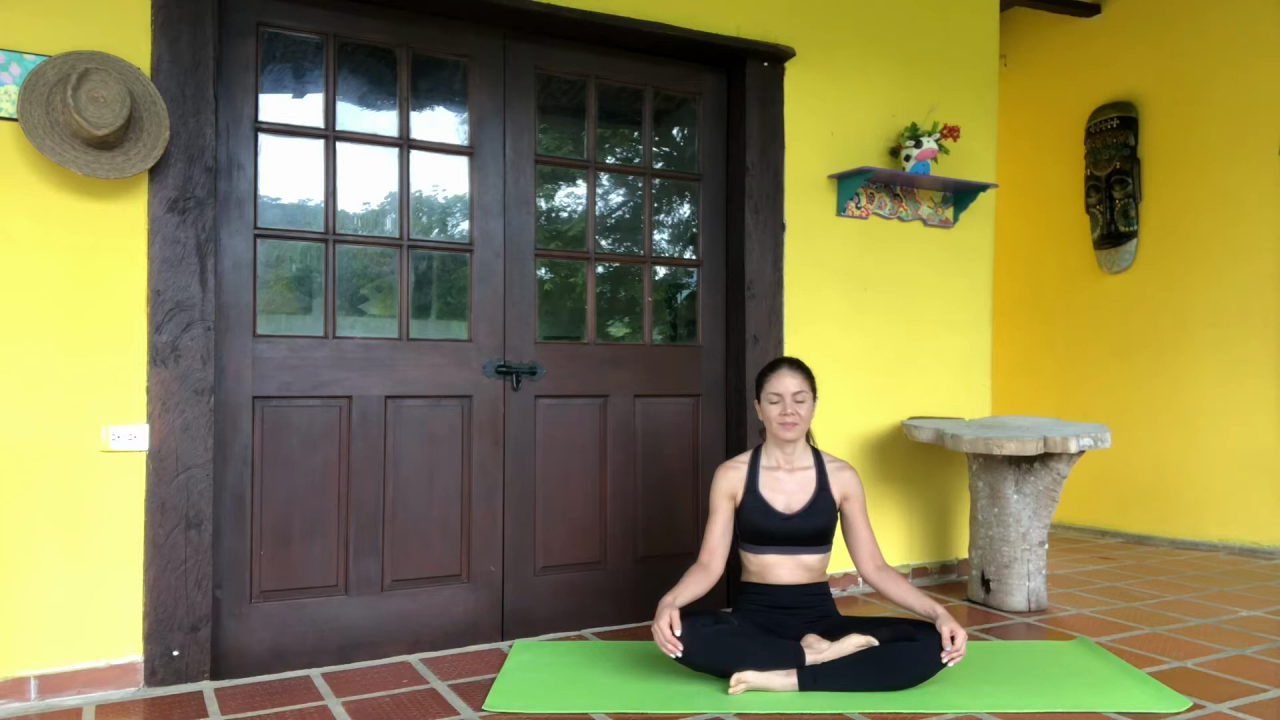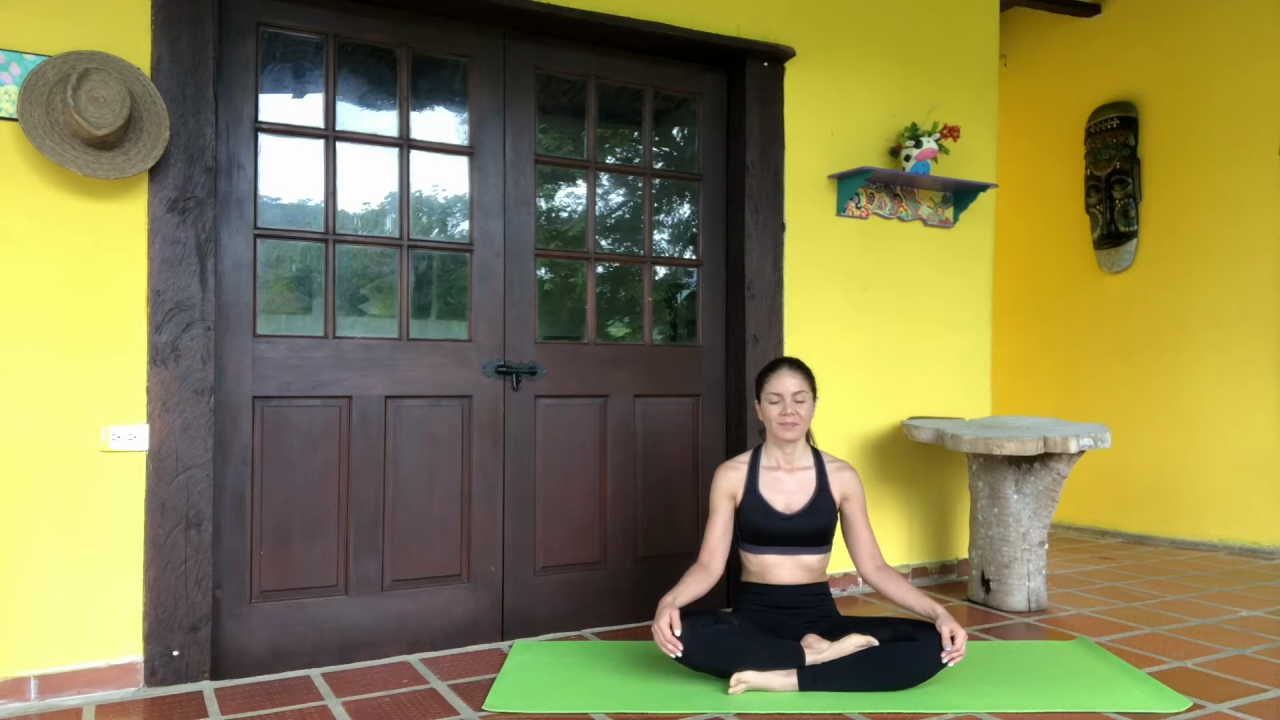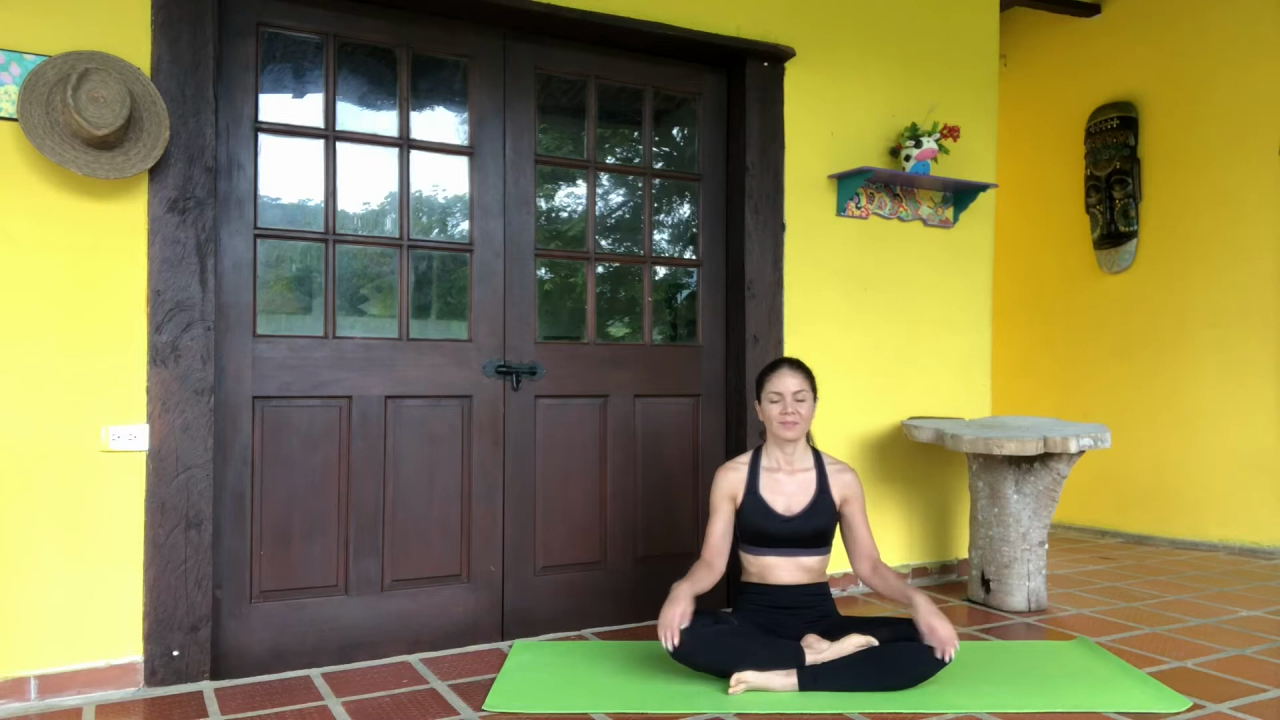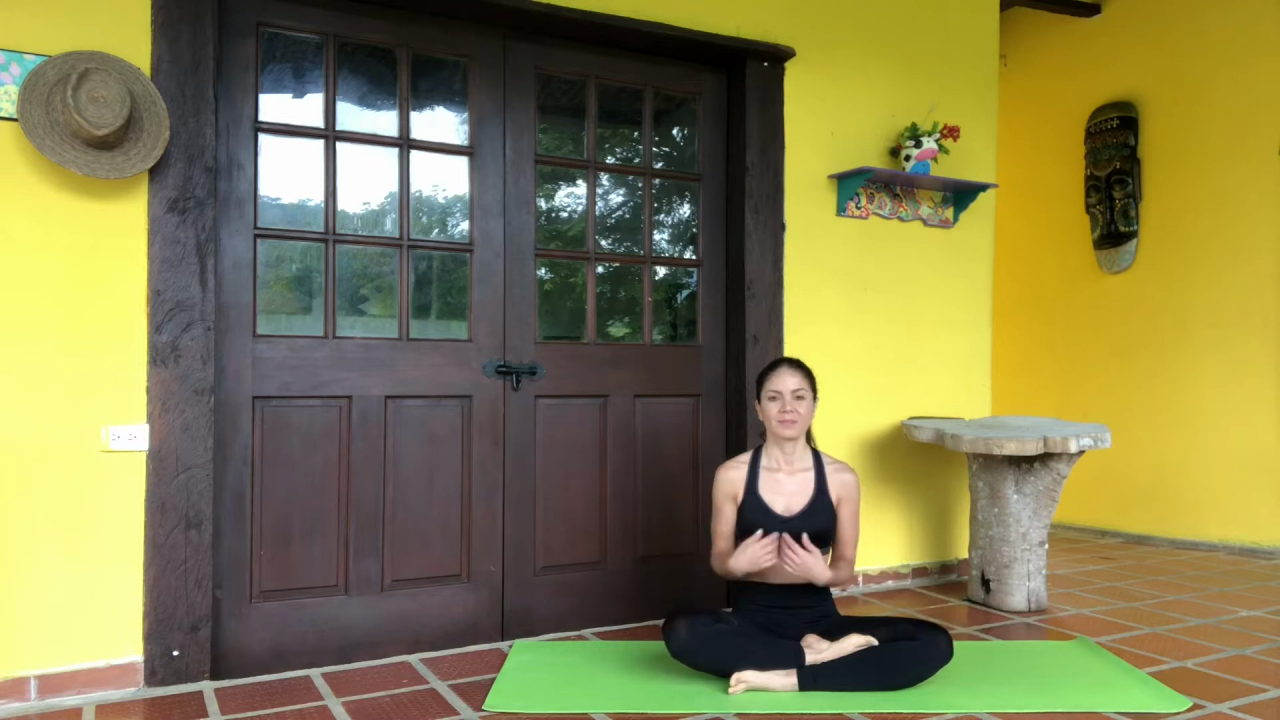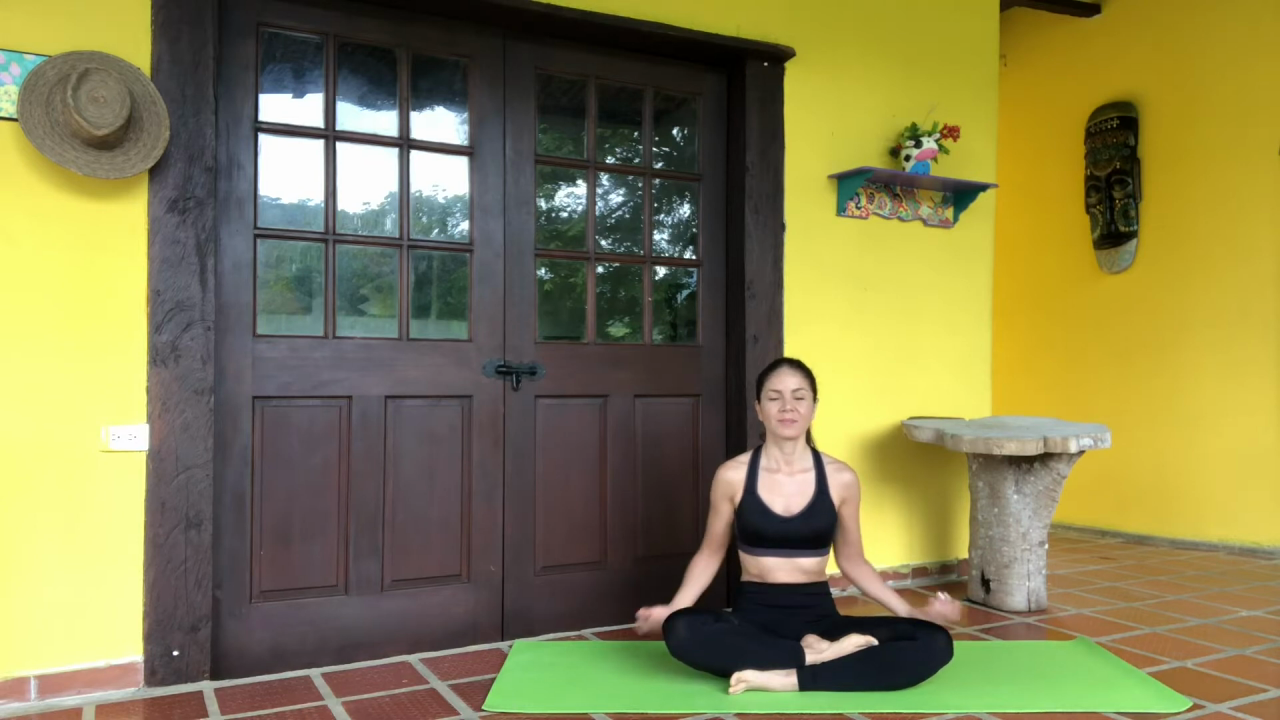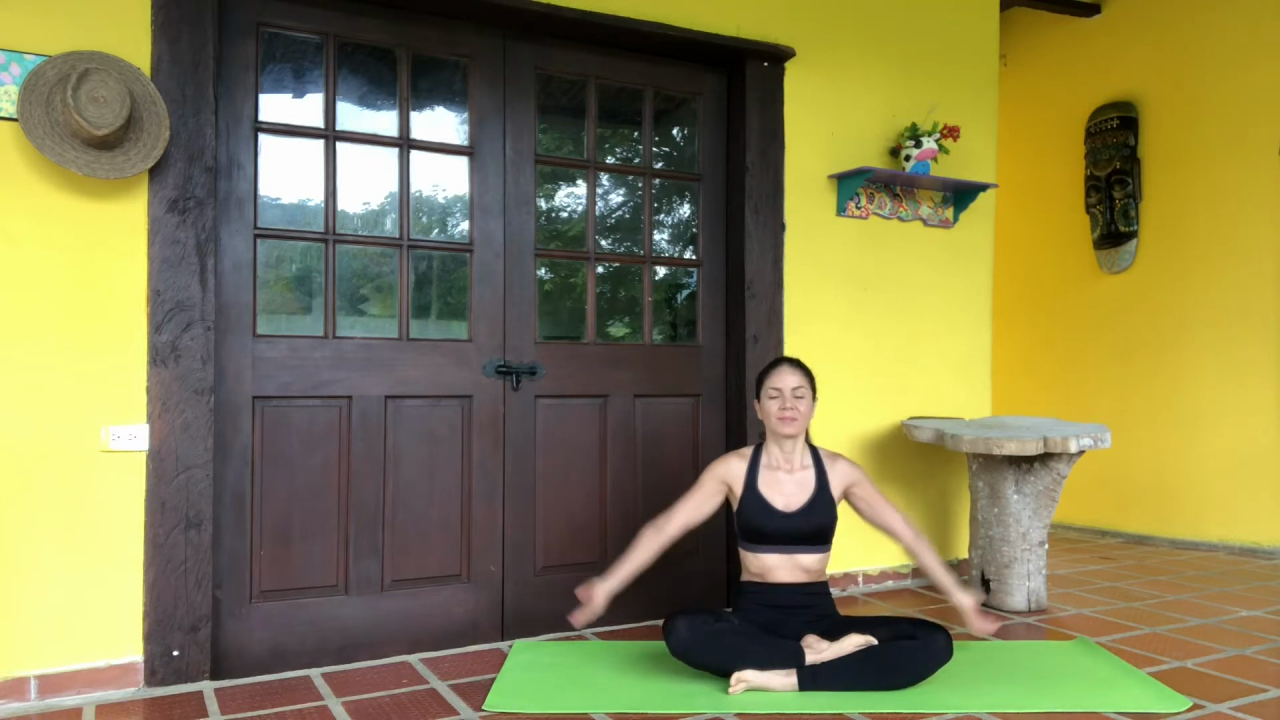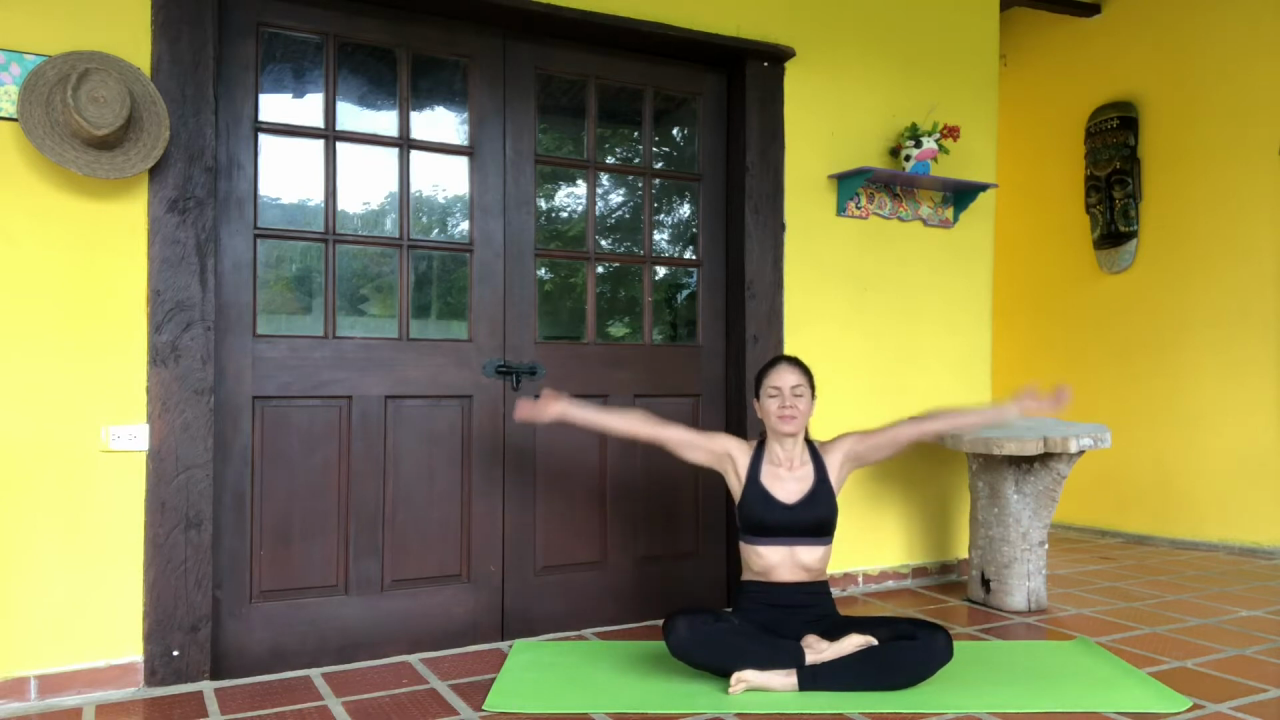
dt=0.4s
person 1, frame 1
left shoulder: (841, 476)
right shoulder: (732, 475)
left elbow: (873, 566)
right elbow: (710, 563)
left wrist: (937, 612)
right wrist: (670, 600)
left hip: (818, 617)
right hip: (753, 617)
left knee: (931, 645)
right knee: (684, 634)
left ankle: (788, 677)
right ankle: (816, 653)
person 1, frame 2
left shoulder: (841, 476)
right shoulder: (732, 475)
left elbow: (873, 566)
right elbow: (710, 564)
left wrist: (938, 612)
right wrist: (670, 602)
left hip: (818, 616)
right hip: (753, 617)
left knee: (931, 645)
right knee: (685, 634)
left ankle: (786, 677)
right ankle: (815, 654)
person 1, frame 3
left shoulder: (841, 478)
right shoulder: (732, 476)
left elbow: (869, 564)
right elbow: (712, 560)
left wrist: (918, 601)
right wrist: (683, 589)
left hip: (818, 617)
right hip: (753, 617)
left knee: (929, 646)
right knee: (685, 634)
left ankle: (787, 677)
right ankle: (817, 654)
person 1, frame 4
left shoulder: (841, 478)
right shoulder: (732, 475)
left elbow: (846, 565)
right elbow: (720, 560)
left wrist: (824, 573)
right wrist: (736, 562)
left hip: (817, 617)
right hip: (753, 617)
left knee: (935, 644)
right knee: (681, 632)
left ankle: (788, 676)
right ankle: (816, 654)
person 1, frame 5
left shoulder: (841, 478)
right shoulder: (733, 475)
left elbow: (851, 559)
right elbow: (711, 552)
left wrist: (908, 610)
right wrist: (674, 607)
left hip: (818, 616)
right hip: (752, 617)
left knee: (934, 643)
right knee: (682, 630)
left ankle: (787, 677)
right ankle: (816, 654)
person 1, frame 6
left shoulder: (840, 471)
right shoulder: (733, 469)
left elbow: (906, 532)
right elbow: (665, 528)
left wrist: (958, 596)
right wrist: (608, 587)
left hip: (818, 615)
right hip: (751, 616)
left knee: (934, 643)
right knee: (681, 631)
left ankle: (785, 676)
right ankle: (814, 656)
person 1, frame 7
left shoulder: (837, 457)
right shoulder: (735, 456)
left elbow: (920, 429)
right elbow: (654, 430)
left wrist: (1011, 408)
right wrist: (569, 410)
left hip: (818, 612)
right hip: (753, 614)
left knee: (934, 643)
right knee: (682, 630)
left ankle: (785, 674)
right ankle: (816, 656)
